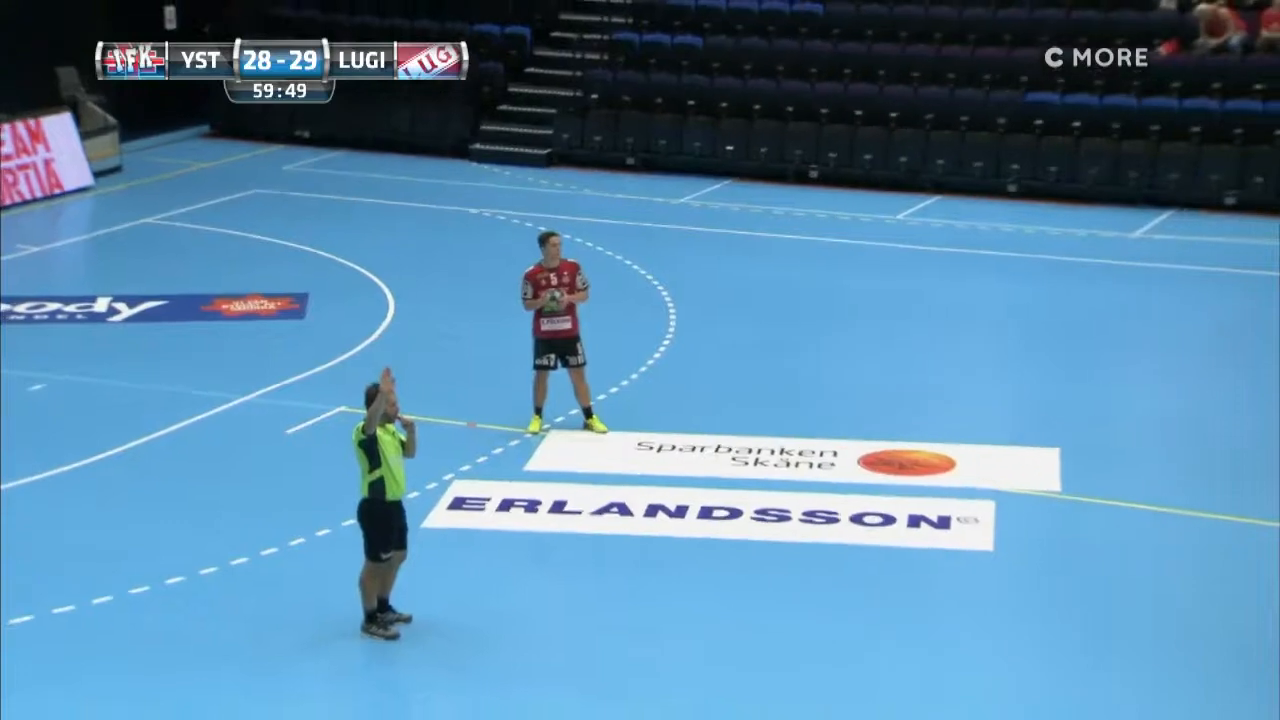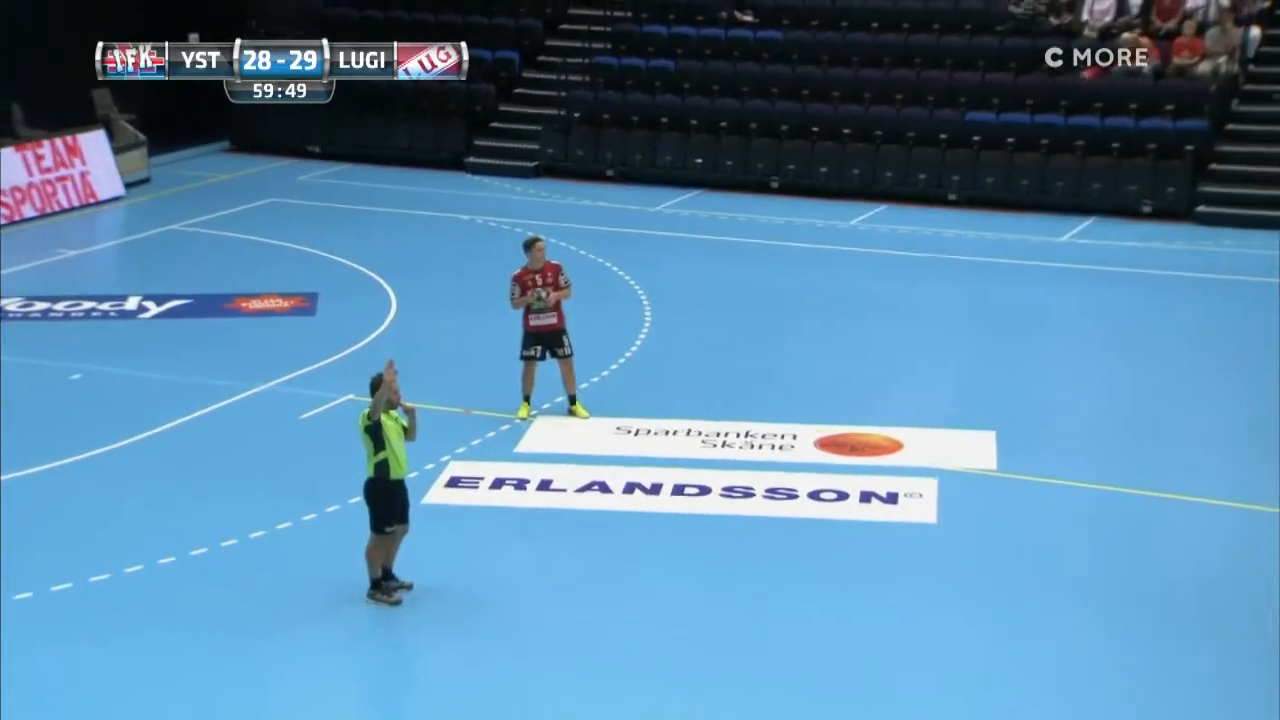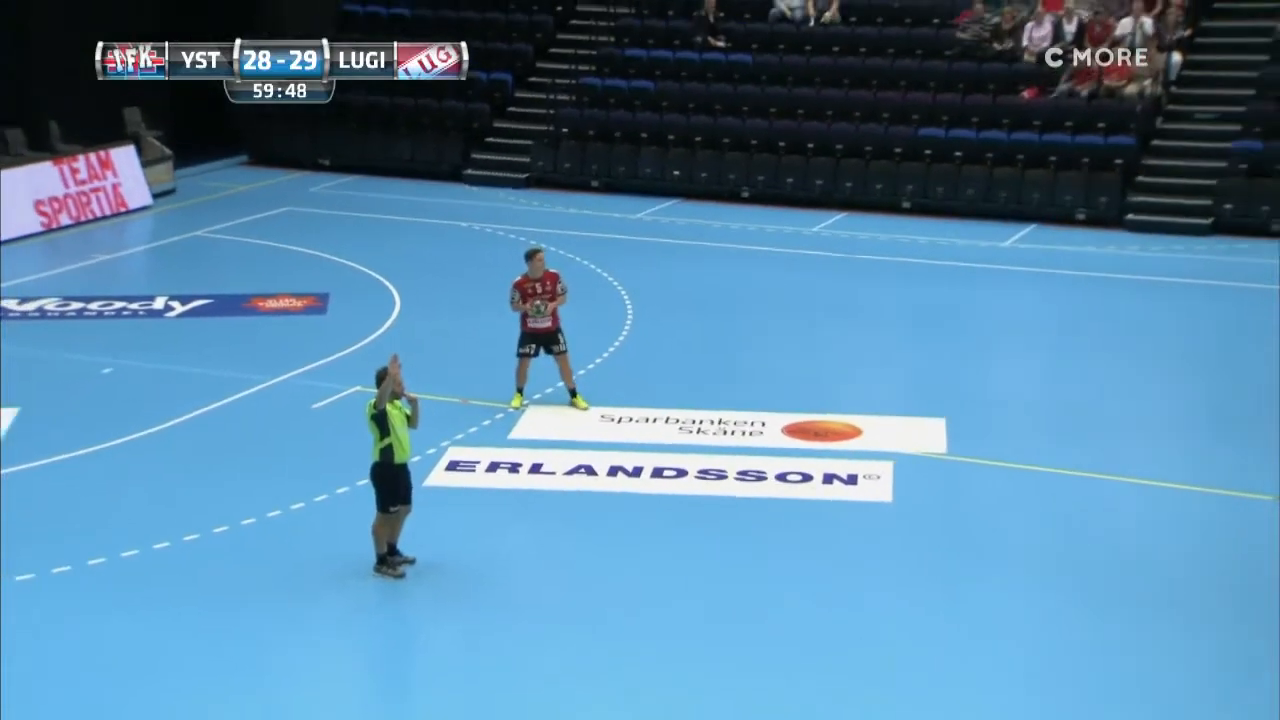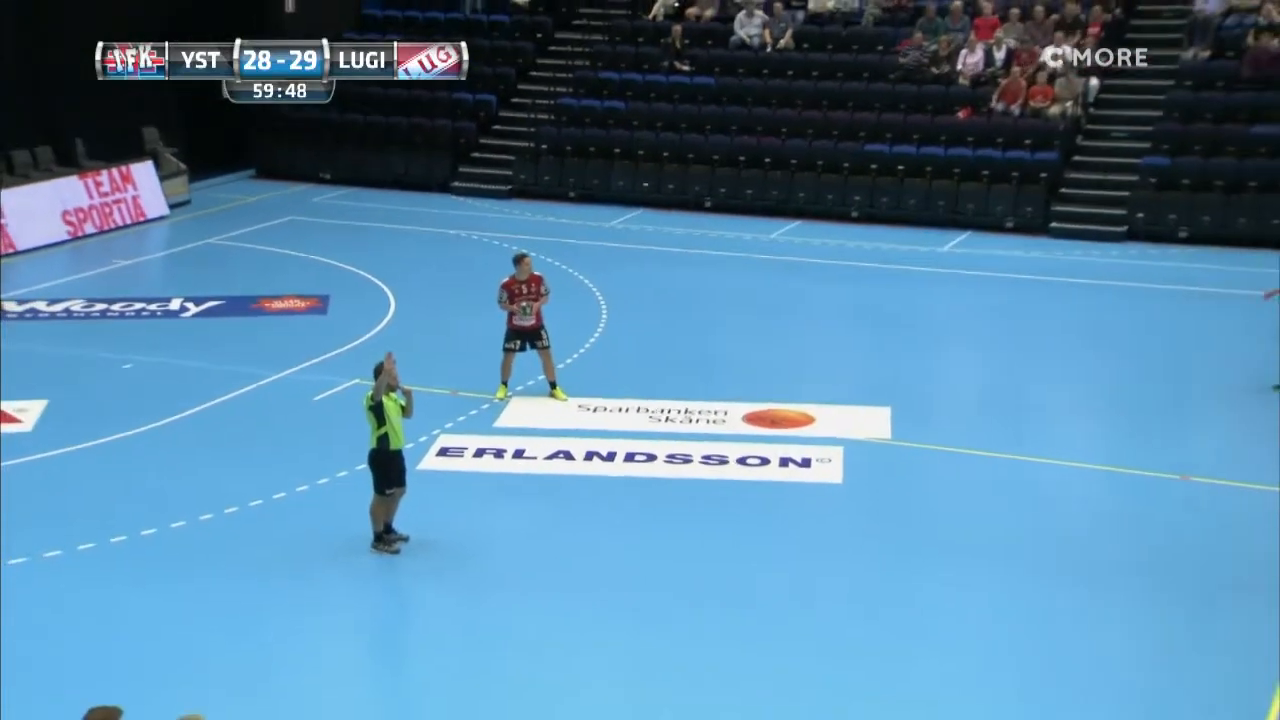
dt=0.5s
person 1, frame 1
left shoulder: (390, 430)
right shoulder: (365, 432)
left elbow: (409, 453)
right elbow: (371, 421)
left wrist: (411, 431)
right wrist: (381, 394)
left hip: (394, 504)
right hip: (375, 507)
left knee: (397, 557)
right knee: (375, 564)
left ankle: (383, 608)
right ankle: (370, 620)
person 1, frame 2
left shoulder: (393, 415)
right shoulder: (371, 418)
left elbow: (410, 436)
right elbow: (375, 408)
left wrist: (412, 416)
right wrist: (385, 384)
left hip: (397, 483)
right hip: (380, 486)
left knee: (400, 530)
right knee: (380, 536)
left ankle: (387, 577)
right ankle: (375, 587)
person 1, frame 3
left shoulder: (397, 405)
right shoulder: (377, 408)
left elbow: (413, 424)
right elbow: (381, 398)
left wrist: (414, 405)
right wrist: (390, 377)
left hip: (401, 466)
right hip: (385, 469)
left knee: (403, 510)
right knee: (385, 515)
left ankle: (392, 552)
right ankle: (381, 562)
person 1, frame 4
left shoulder: (393, 397)
right shoulder: (374, 399)
left elbow: (408, 414)
right elbow: (377, 391)
left wrist: (409, 397)
right wrist: (385, 371)
left hip: (396, 452)
right hip: (382, 455)
left knee: (398, 492)
right knee: (381, 497)
left ankle: (388, 530)
right ankle: (378, 539)
person 2, frame 1
left shoulder: (573, 267)
right shoulder: (532, 274)
left elbow: (585, 294)
right elbow: (526, 304)
left wrist: (569, 298)
right wrist: (542, 301)
left hip: (569, 332)
right hip: (544, 334)
left knee: (578, 373)
right knee: (541, 375)
right ankle: (537, 417)
person 2, frame 2
left shoulder: (555, 268)
right shoulder: (519, 276)
left elbow: (568, 291)
right elbow: (514, 304)
left wrist: (556, 295)
right wrist: (528, 299)
left hip: (556, 326)
right hip: (533, 329)
left knee: (567, 363)
right knee: (529, 365)
left ankle: (573, 404)
right ankle: (526, 404)
person 2, frame 3
left shoulder: (554, 276)
right shoulder: (519, 283)
left elbow: (563, 297)
right elbow: (513, 306)
left wrist: (553, 305)
right wrist: (525, 308)
left hip: (552, 327)
right hip: (530, 330)
left knee: (563, 360)
right knee: (523, 362)
left ankle: (574, 396)
right ankle: (519, 394)
person 2, frame 4
left shoulder: (538, 278)
right shoulder: (507, 284)
left elbow: (546, 296)
right elbow: (501, 304)
left wrist: (537, 304)
right wrist: (512, 308)
left hip: (536, 325)
right hip: (515, 327)
left knee: (546, 355)
right knee: (508, 356)
left ankle: (554, 388)
right ankle: (503, 386)
